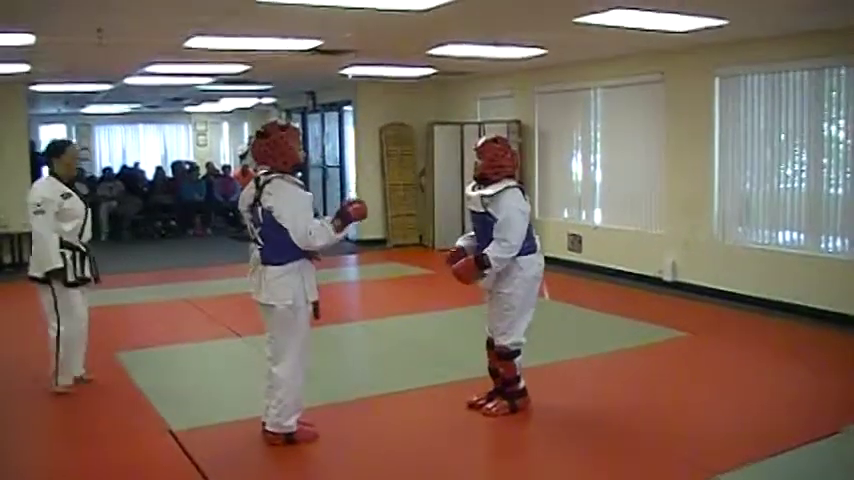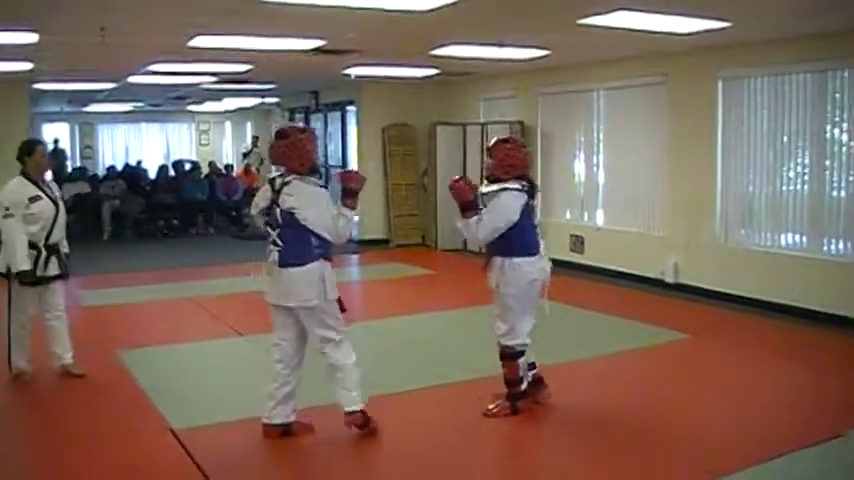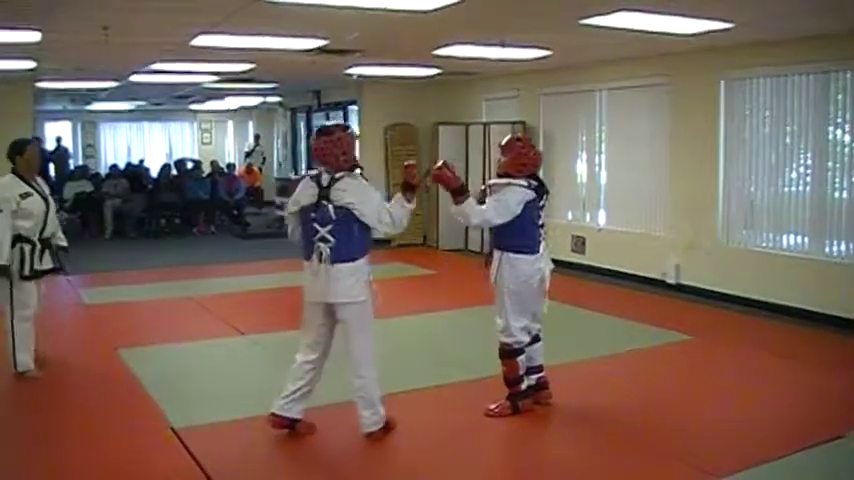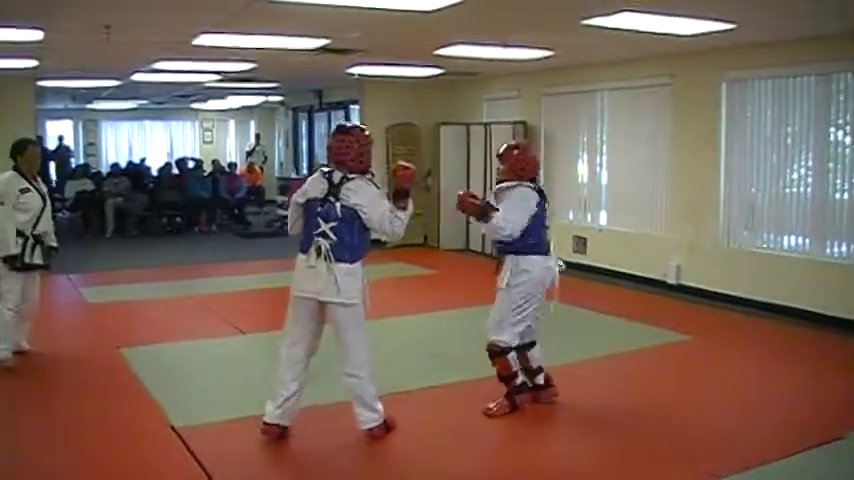
dt=0.4s
person 1, frame 1
left shoulder: (256, 186)
right shoulder: (288, 191)
right elbow: (309, 237)
right wrist: (344, 217)
left hip: (268, 276)
right hip: (288, 279)
left knee: (279, 351)
right knee: (292, 354)
left ankle: (276, 418)
right ankle: (280, 425)
person 1, frame 2
left shoulder: (269, 189)
right shoulder: (307, 191)
left elbow: (261, 219)
right elbow: (337, 231)
right wrist: (350, 195)
left hip: (279, 278)
right hip: (308, 279)
left knee: (286, 351)
right knee: (336, 343)
left ankle: (277, 419)
right ankle: (354, 408)
person 1, frame 3
left shoulder: (306, 185)
right shoulder: (353, 187)
left elbow: (294, 230)
right elbow: (391, 221)
right wrist: (408, 189)
left hip: (315, 276)
right hip: (348, 277)
left knee: (311, 348)
right knee: (361, 352)
left ankle: (286, 411)
right ankle: (373, 421)
person 1, frame 4
left shoulder: (314, 181)
right shoulder: (363, 190)
left elbow: (294, 225)
right elbow: (392, 230)
right wrist: (401, 195)
left hip: (307, 273)
right hip: (343, 278)
left knee: (295, 349)
right knee: (355, 353)
left ankle: (276, 418)
right ankle: (372, 420)
person 2, frame 1
left shoulder: (510, 198)
right shoulder: (484, 192)
left elbow: (507, 245)
left wrist: (473, 263)
right wrist: (463, 250)
left hip: (517, 273)
right hip: (500, 274)
left knee: (507, 335)
right knee: (495, 333)
left ankle: (516, 394)
right ankle: (500, 388)
person 2, frame 2
left shoulder: (508, 198)
right shoulder: (517, 189)
left elbow: (478, 235)
right elbow: (492, 223)
left wrist: (467, 204)
right wrist: (473, 198)
left hip: (517, 270)
right hip: (525, 266)
left knee: (511, 334)
right knee: (515, 328)
left ankle: (518, 395)
right ankle: (534, 383)
person 2, frame 3
left shoulder: (515, 192)
right shoulder: (529, 188)
left elbow: (480, 218)
right elbow: (493, 215)
left wrist: (456, 190)
left hip: (516, 267)
right hip: (530, 264)
left knee: (511, 331)
right knee: (527, 327)
left ankle: (519, 396)
right ankle: (537, 385)
person 2, frame 4
left shoulder: (520, 193)
right shoulder: (511, 192)
left elbow: (507, 229)
right elbow: (507, 229)
left wrist: (480, 210)
right wrist: (481, 209)
left hip: (526, 269)
right hip: (525, 268)
left knee: (498, 332)
right knee: (521, 331)
left ankle: (516, 393)
right ankle: (541, 384)
person 3, frame 1
left shoulder: (70, 189)
right shoulder: (44, 189)
right elbow: (43, 232)
left wrist: (84, 261)
right wrist: (54, 266)
left hip: (75, 262)
right hip: (57, 264)
left knee: (79, 320)
right knee: (62, 322)
left ankle: (74, 369)
right ankle: (59, 379)
person 3, frame 2
left shoulder: (49, 186)
left wrist: (61, 250)
right wrist: (21, 267)
left hip: (49, 259)
right hip: (25, 261)
left knee: (56, 312)
right knee: (21, 316)
left ankle: (65, 362)
person 3, frame 3
left shoulder: (39, 183)
left elbow: (50, 216)
left wrist: (59, 242)
left hip: (40, 254)
right hip: (20, 257)
left knee: (32, 307)
right knee: (22, 310)
left ankle: (29, 351)
right ankle: (24, 364)
person 3, frame 4
left shoulder: (37, 182)
left elbow: (45, 216)
left wrist: (50, 243)
left hip: (33, 250)
left knee: (29, 301)
left ankle: (19, 343)
